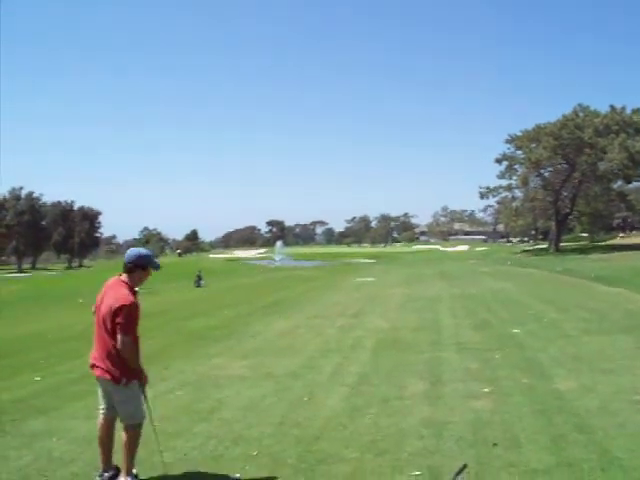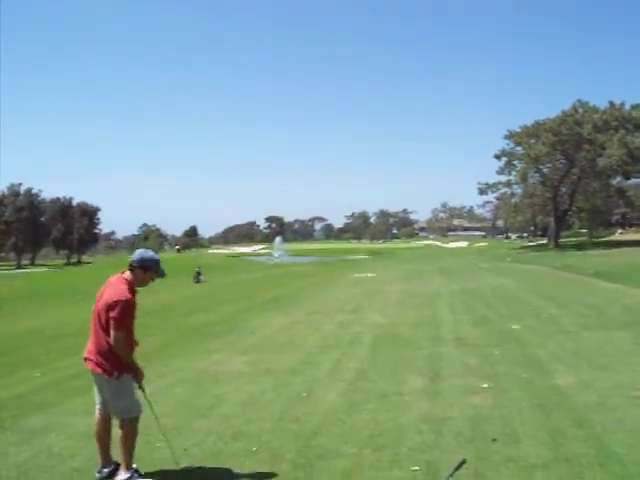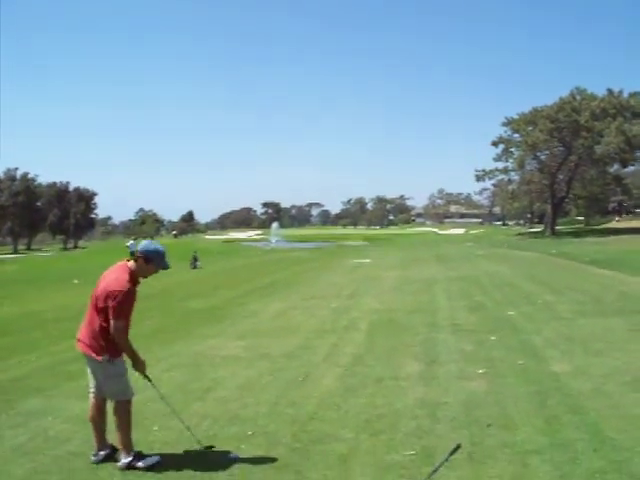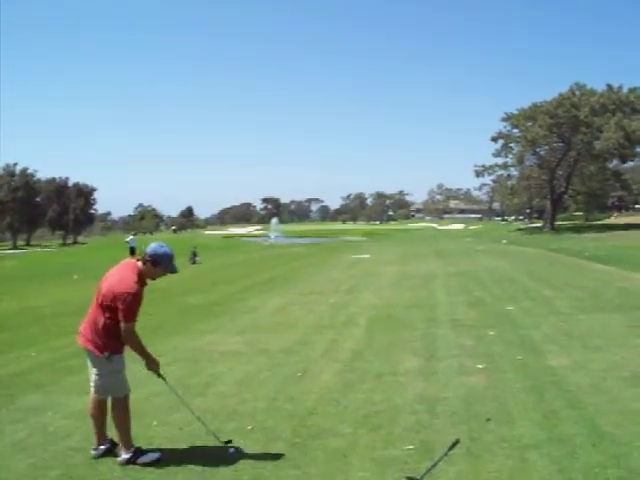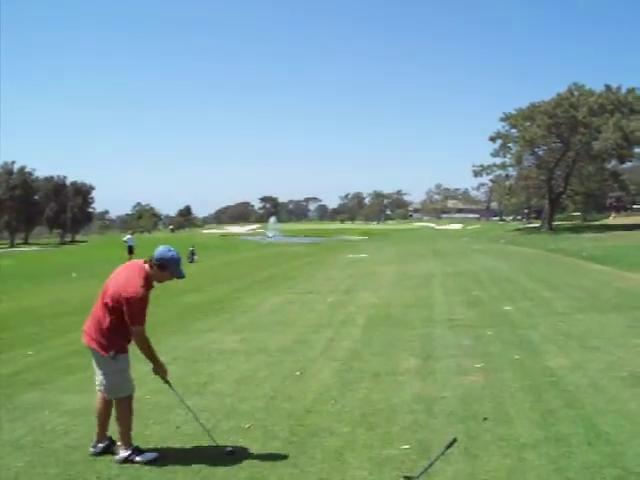
dt=0.2s
person 1, frame 1
left shoulder: (111, 284)
right shoulder: (127, 301)
left elbow: (96, 310)
right elbow: (124, 346)
right wrist: (140, 372)
left hip: (102, 364)
right hip: (119, 370)
left knee: (107, 417)
right knee: (134, 423)
person 1, frame 2
left shoulder: (115, 280)
right shoulder: (123, 298)
right elbow: (117, 341)
left wrist: (129, 339)
right wrist: (135, 368)
left hip: (97, 359)
right hip: (112, 365)
left knee: (104, 412)
right knee: (130, 416)
person 1, frame 3
left shoulder: (121, 267)
right shoulder: (123, 288)
right elbow: (117, 331)
right wrist: (135, 359)
left hip: (91, 342)
right hip: (104, 348)
left knee: (98, 397)
right knee: (123, 399)
left ankle: (102, 448)
right ankle: (127, 455)
person 1, frame 4
left shoulder: (129, 264)
right shoulder: (131, 290)
right elbow: (128, 332)
right wrist: (149, 359)
left hip: (94, 337)
right hip: (105, 344)
left knee: (99, 393)
right knee: (120, 396)
left ankle: (101, 443)
right ankle: (128, 451)
person 1, frame 5
left shoulder: (136, 265)
right shoulder: (137, 292)
right elbow: (138, 335)
right wrist: (157, 364)
left hip: (99, 335)
right hip: (108, 343)
left knee: (106, 391)
right knee: (124, 394)
left ankle: (101, 441)
right ankle: (126, 449)
